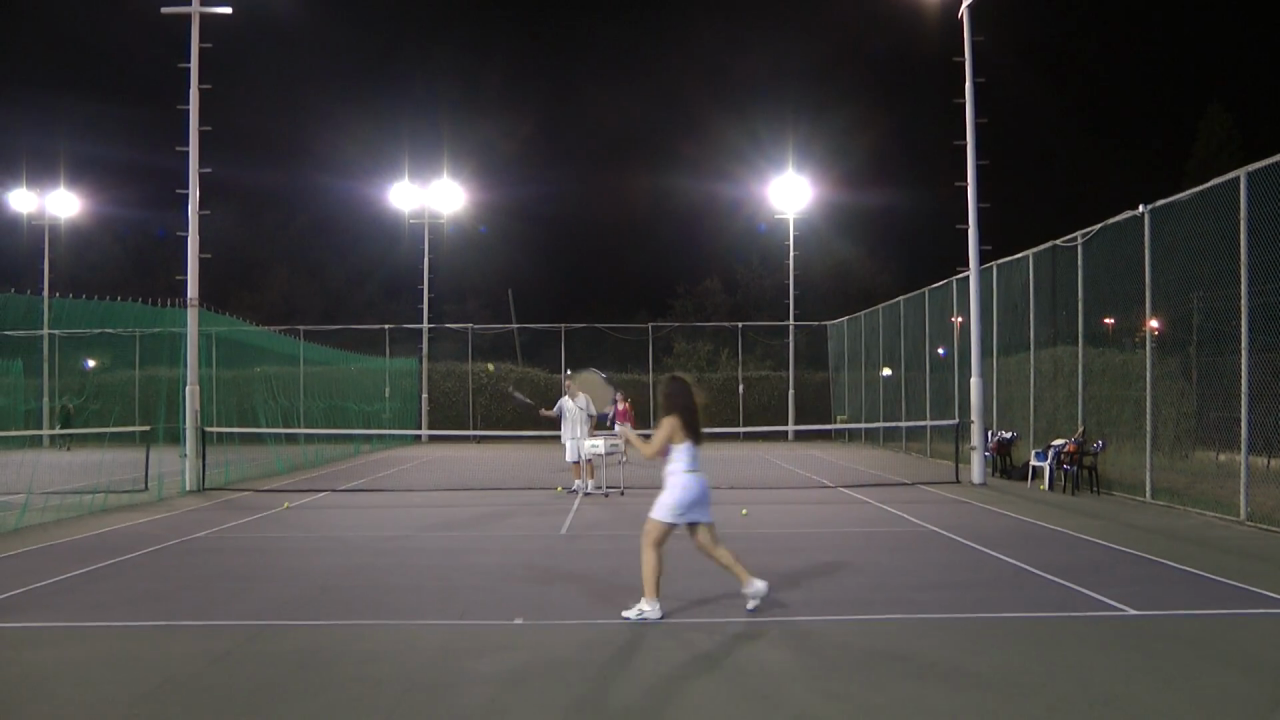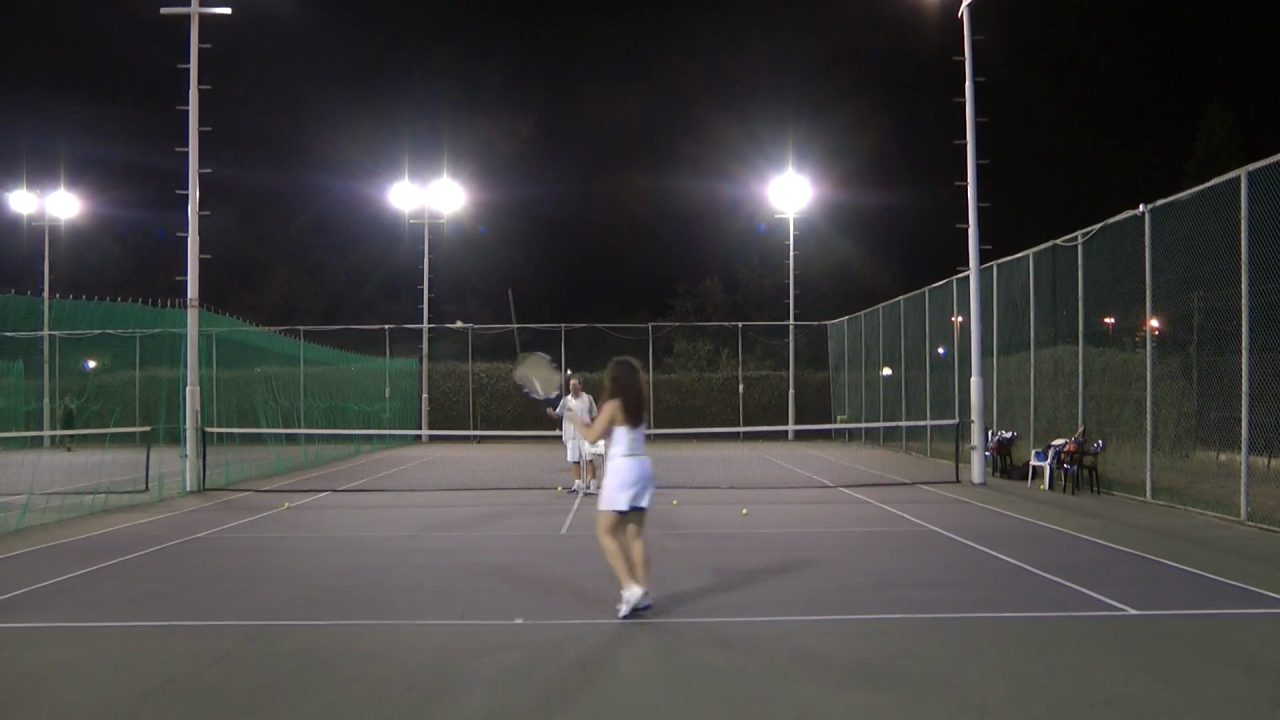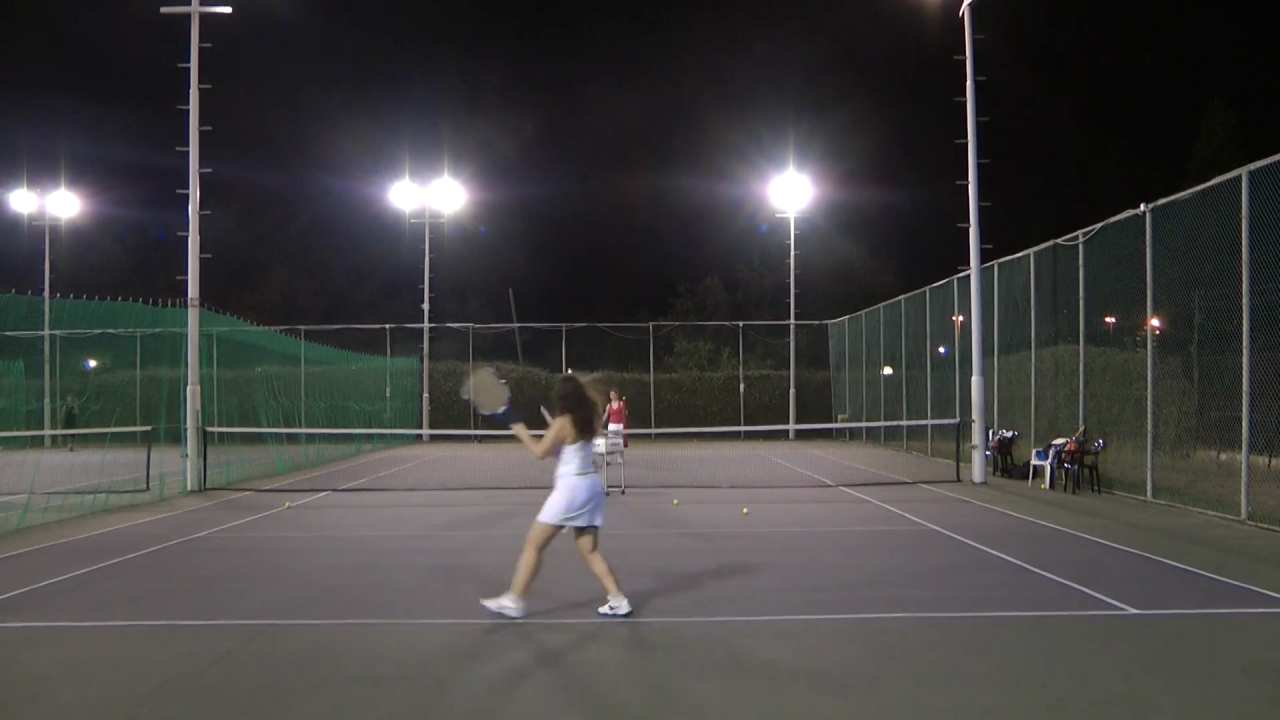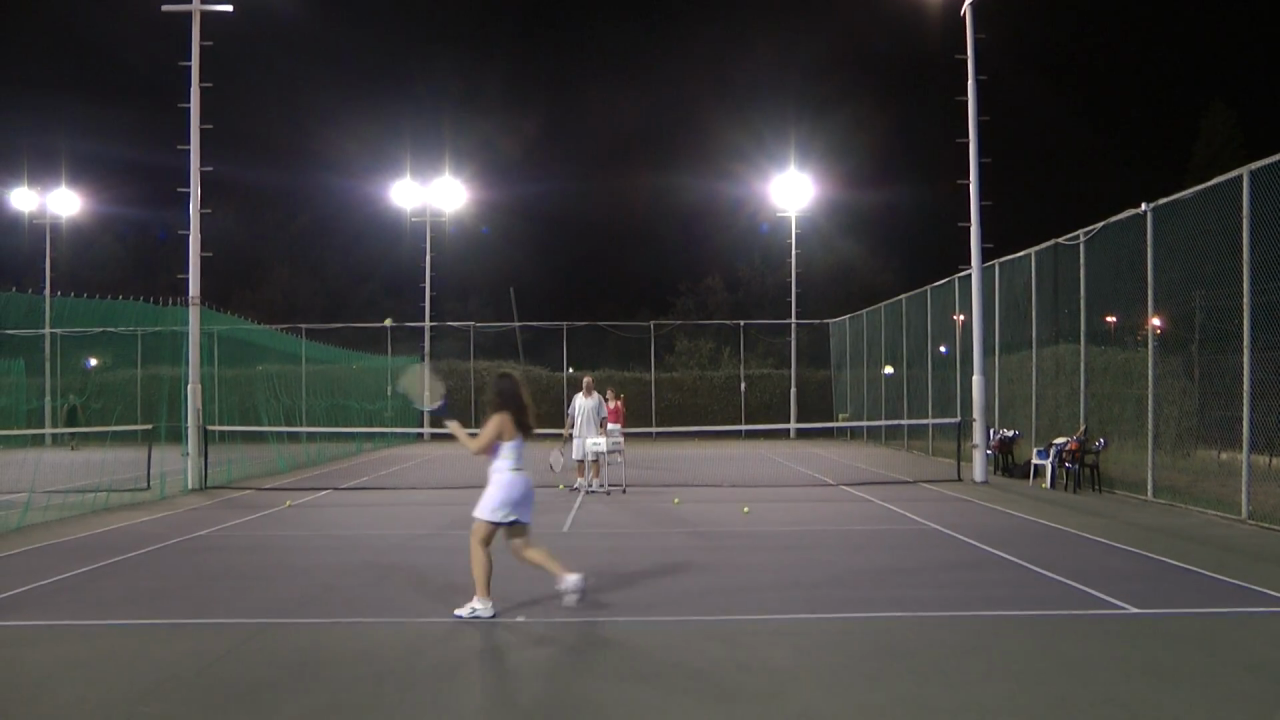
dt=0.2s
person 1, frame 1
left shoulder: (671, 421)
right shoulder: (688, 422)
left elbow: (649, 452)
left wrist: (630, 436)
left hip: (680, 486)
right hip: (695, 483)
left knee: (650, 543)
right knee: (708, 545)
left ankle: (650, 605)
right ankle: (752, 585)
person 1, frame 2
left shoulder: (614, 405)
right shoulder: (638, 406)
left elbow: (593, 436)
left wrist: (577, 420)
left hip: (621, 470)
right hip: (642, 467)
left knee: (606, 534)
right knee: (634, 535)
left ankle: (631, 588)
right ankle: (641, 592)
person 1, frame 3
left shoulder: (563, 422)
right shoulder: (587, 422)
left elbow: (539, 452)
left wrist: (523, 434)
left hip: (570, 488)
right hip: (591, 485)
left knee: (533, 546)
right knee: (589, 551)
left ankle: (513, 601)
right ankle: (618, 601)
person 1, frame 4
left shoulder: (500, 418)
right shoulder: (518, 419)
left elbow: (476, 448)
left wrist: (458, 431)
right wrist: (466, 434)
left hip: (504, 483)
right hip: (520, 483)
left knee: (478, 543)
right knee: (521, 547)
left ankle: (482, 603)
right ankle: (567, 578)
